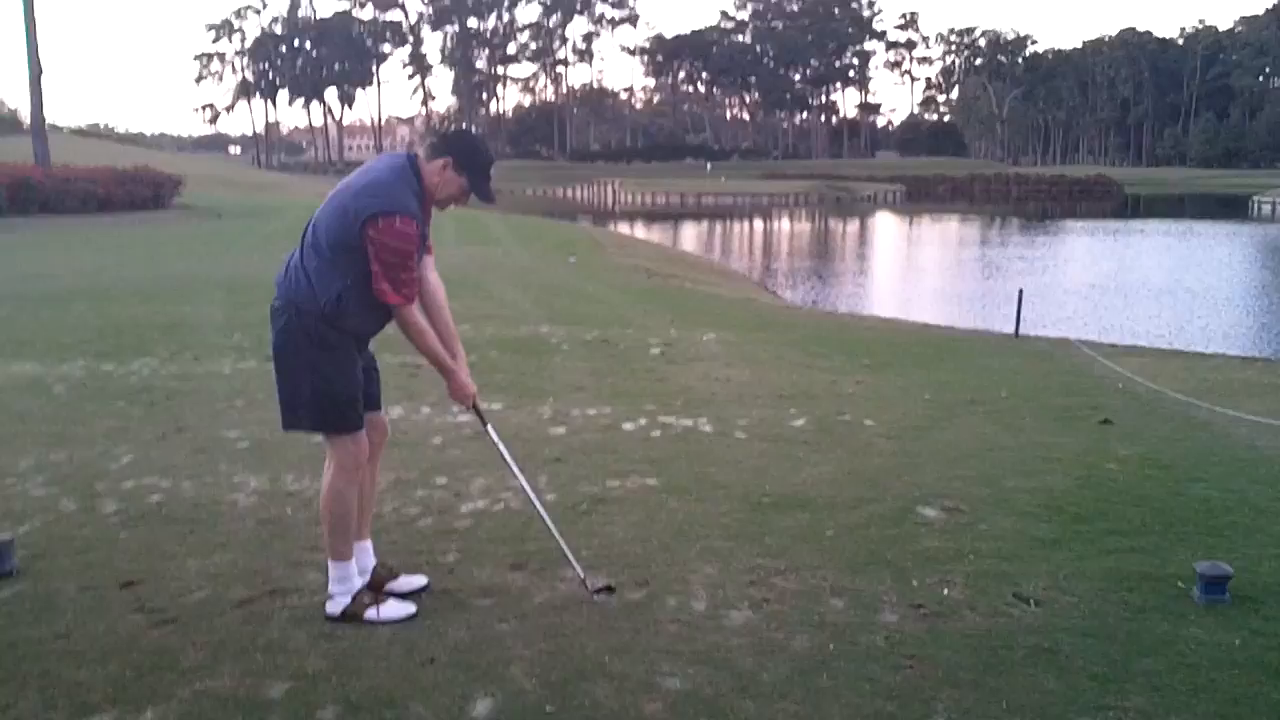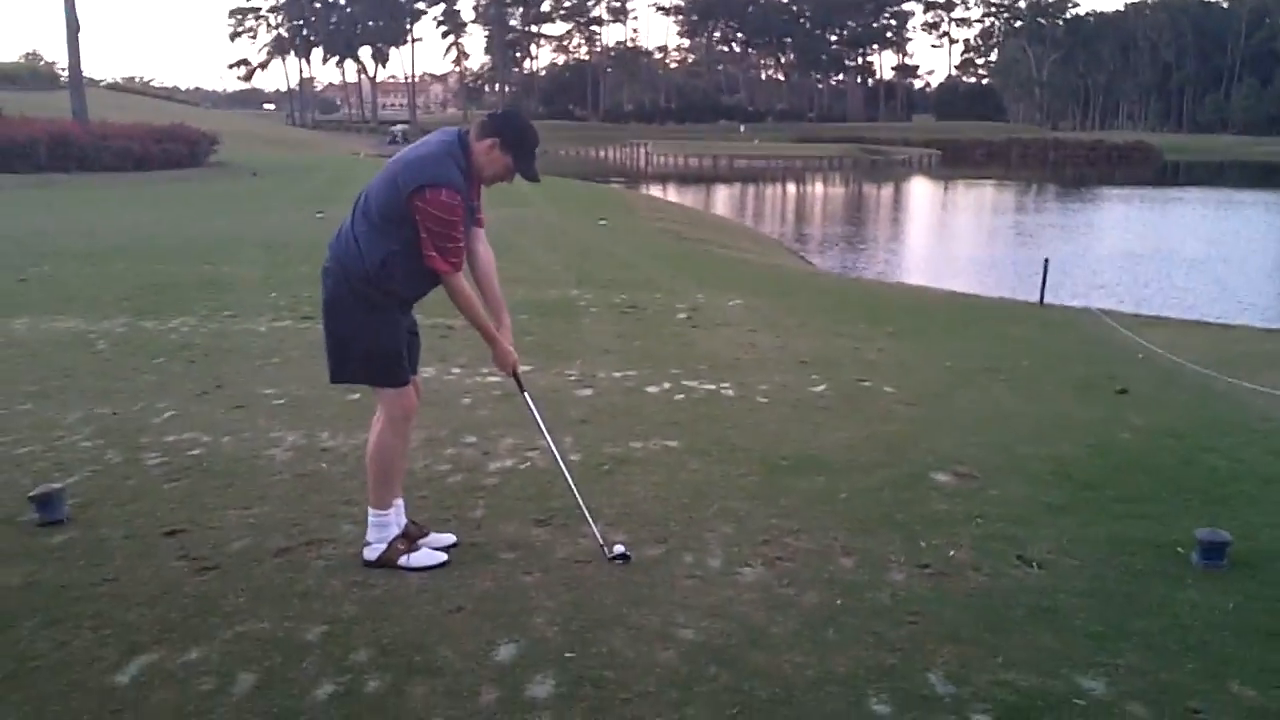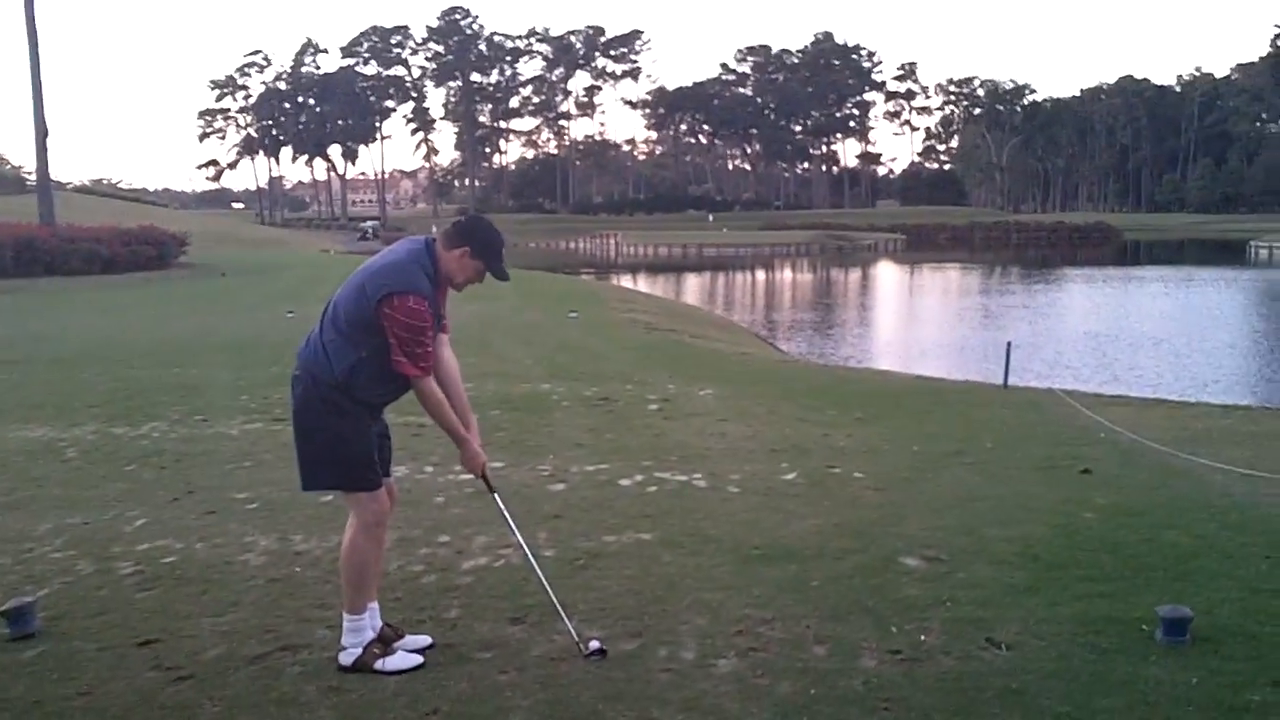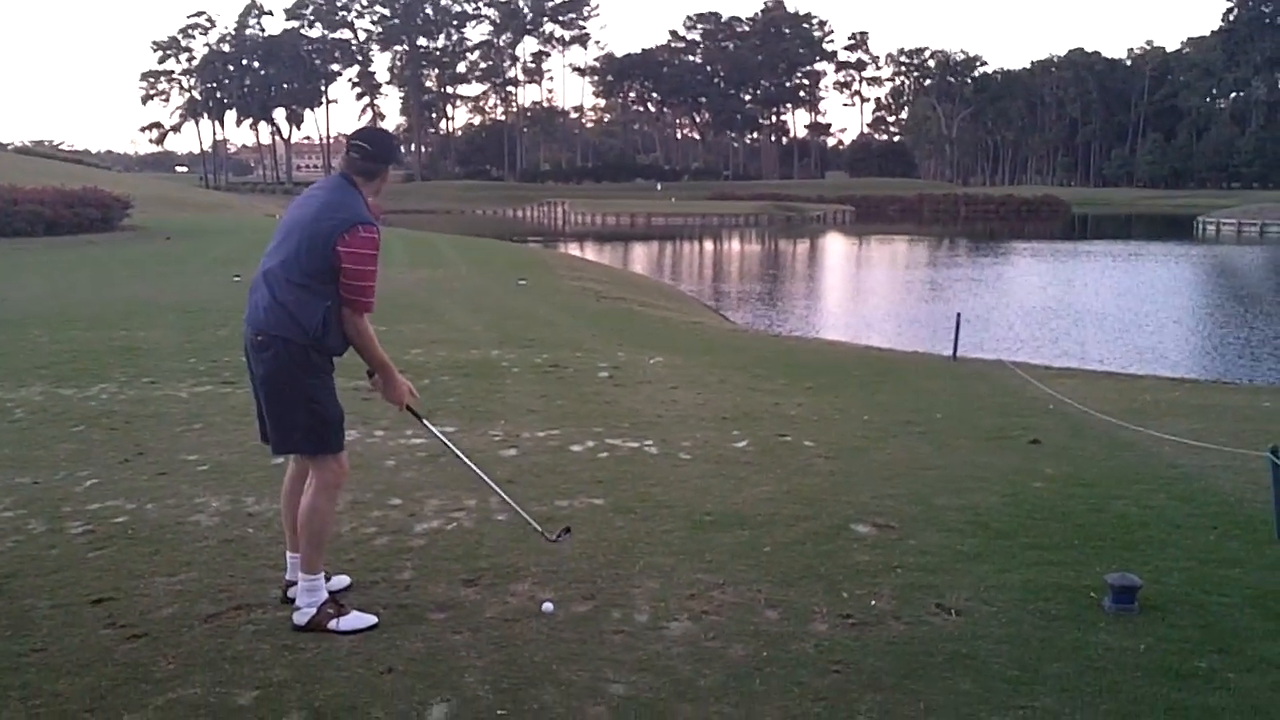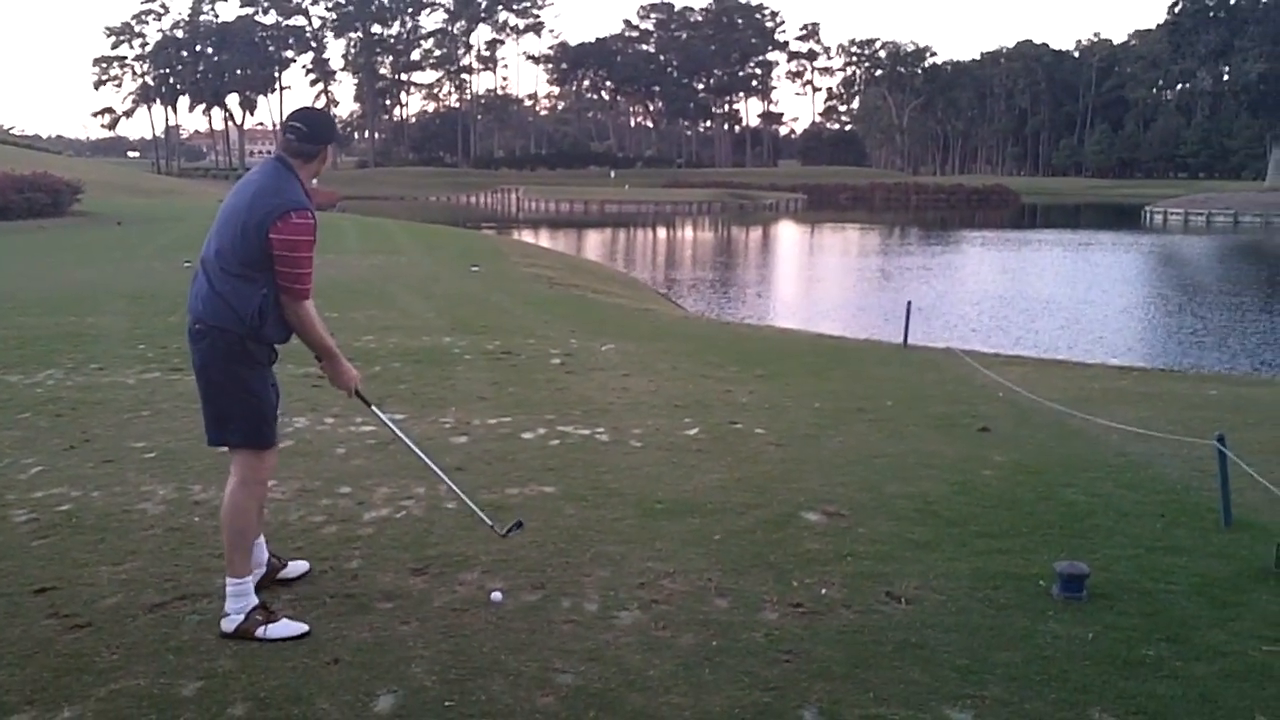
dt=0.7s
person 1, frame 1
left shoulder: (405, 178)
right shoulder: (393, 208)
left elbow: (425, 271)
right elbow: (404, 309)
left wrist: (457, 352)
right wrist: (452, 374)
left hip: (337, 323)
right hip: (313, 328)
left knee: (372, 435)
right knee: (348, 452)
left ankle: (364, 567)
right ankle: (343, 593)
person 1, frame 2
left shoulder: (460, 156)
right shoulder: (441, 183)
left elbow: (478, 244)
right elbow: (452, 278)
left wrist: (504, 323)
right wrist: (495, 342)
left hip: (383, 285)
right hip: (361, 289)
left knee: (405, 398)
right knee: (397, 404)
left ankle: (395, 521)
right ankle: (381, 539)
person 1, frame 3
left shoulder: (423, 258)
right shoulder: (409, 290)
left elbow: (441, 350)
right elbow: (421, 381)
left wrist: (471, 424)
right wrist: (464, 443)
left hip: (352, 391)
right hip: (330, 396)
left knee: (382, 500)
right knee: (370, 509)
left ankle: (370, 623)
right ankle: (356, 643)
person 1, frame 4
left shoulder: (318, 196)
right shoulder: (358, 225)
right elbow: (353, 318)
left wrist: (377, 369)
right wrist: (389, 377)
left hip: (270, 338)
right hip: (294, 350)
left knee: (306, 459)
right knee: (328, 470)
left ankle: (299, 575)
right ankle: (311, 602)
person 1, frame 5
left shoulder: (261, 180)
right shoulder: (292, 209)
right elbow: (294, 304)
left wrist: (328, 344)
right wrist: (334, 361)
left hip: (225, 331)
right hip: (233, 341)
left knee: (259, 447)
right knee: (252, 464)
left ankle: (256, 560)
right ankle: (239, 608)
